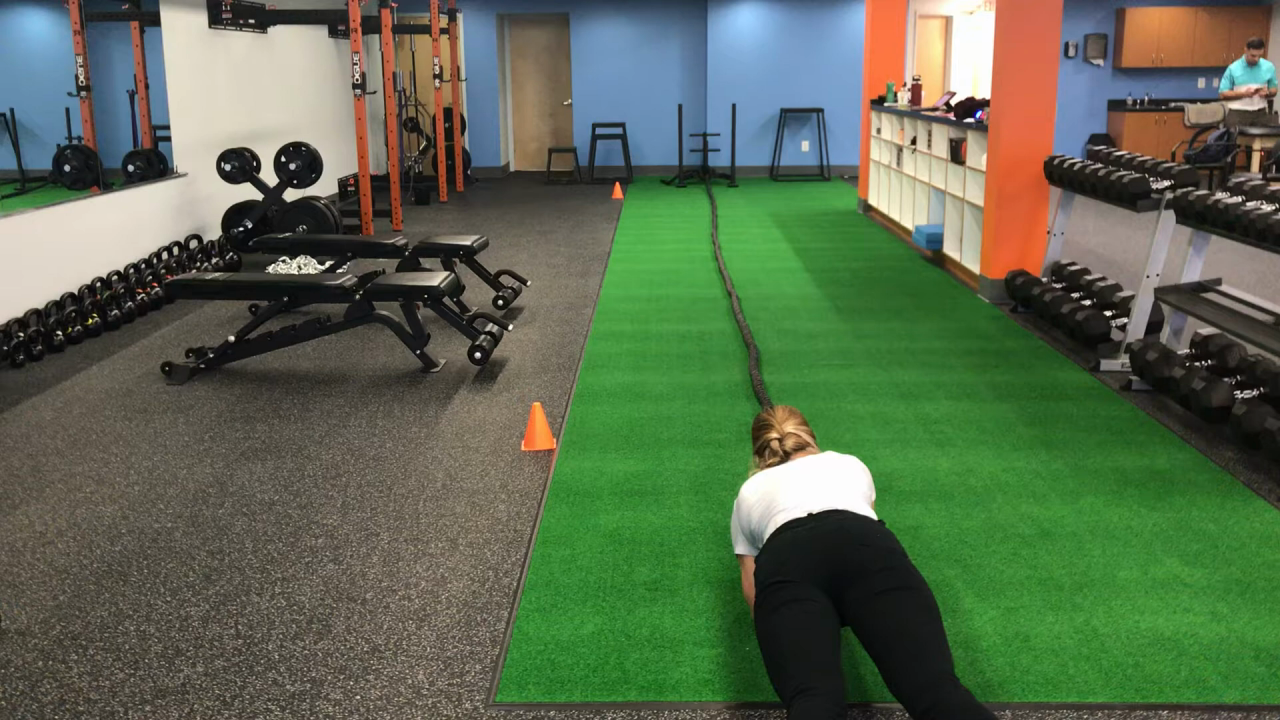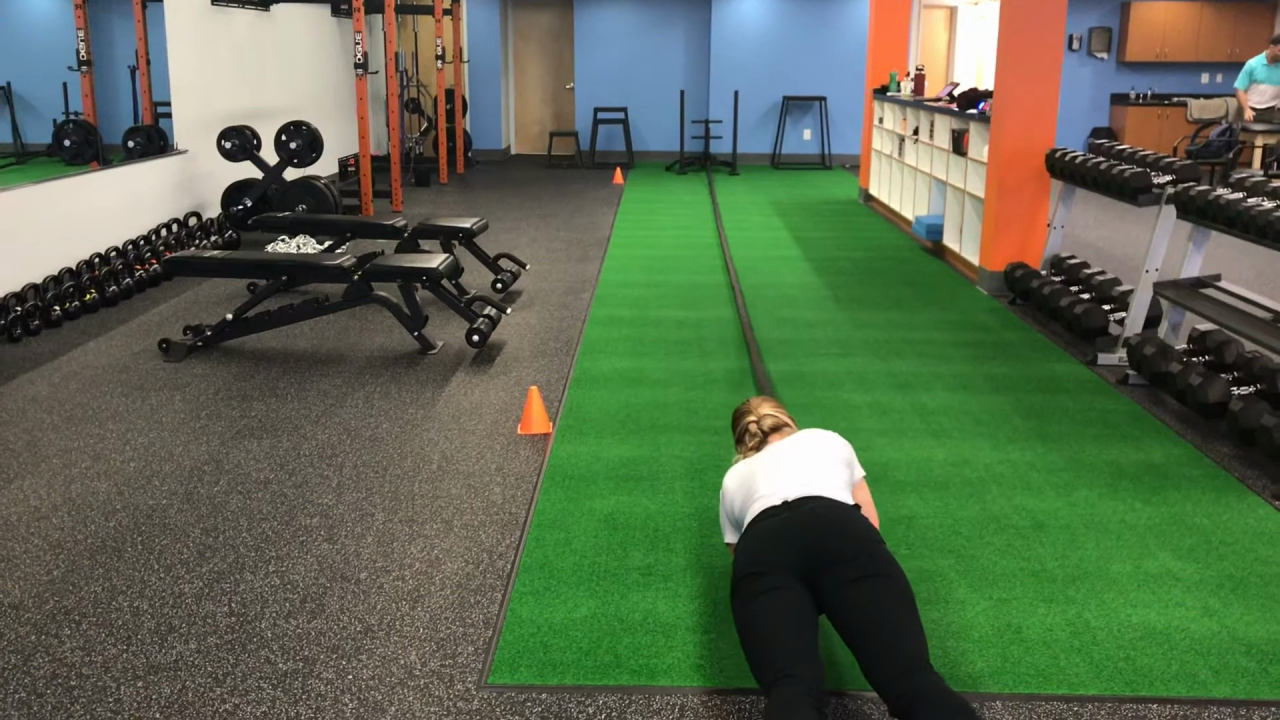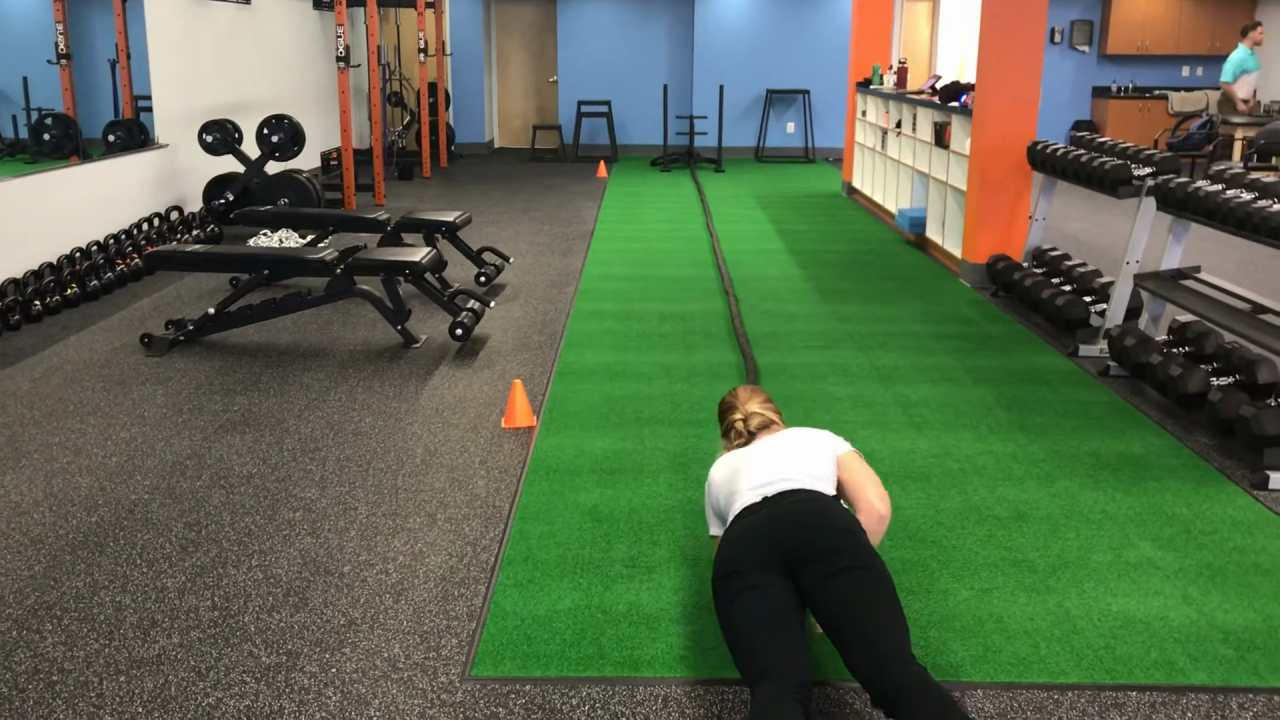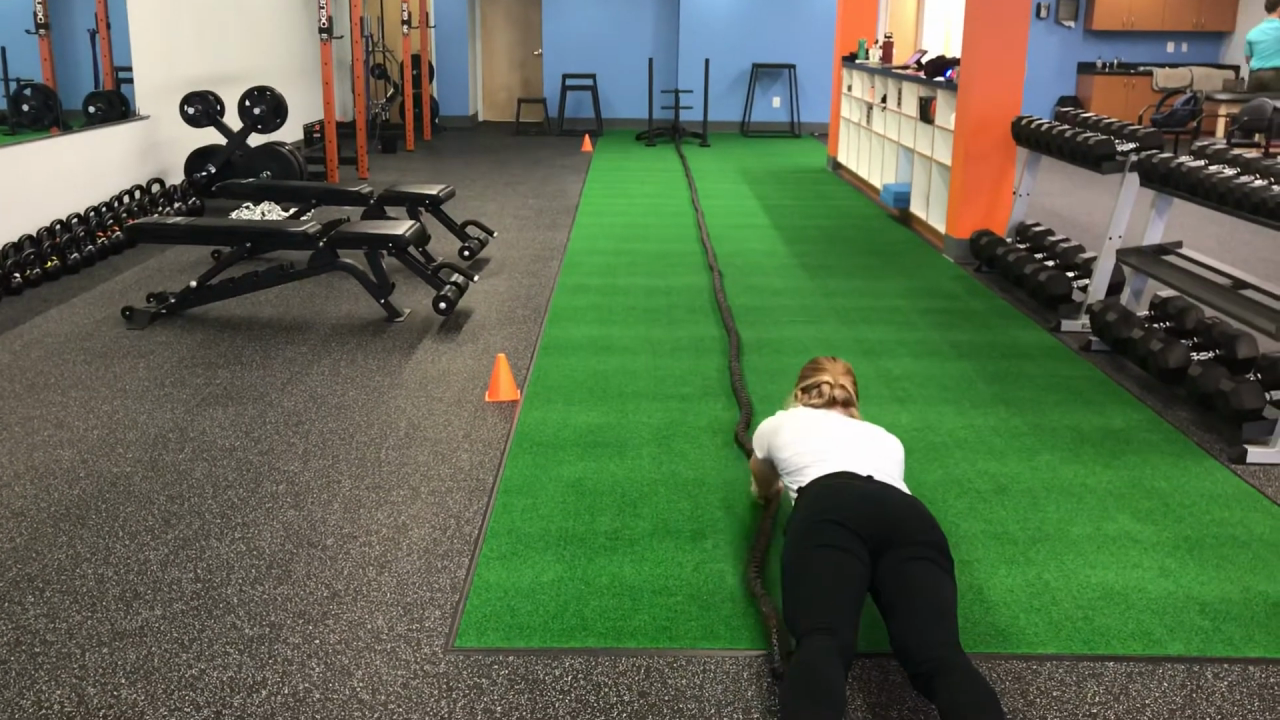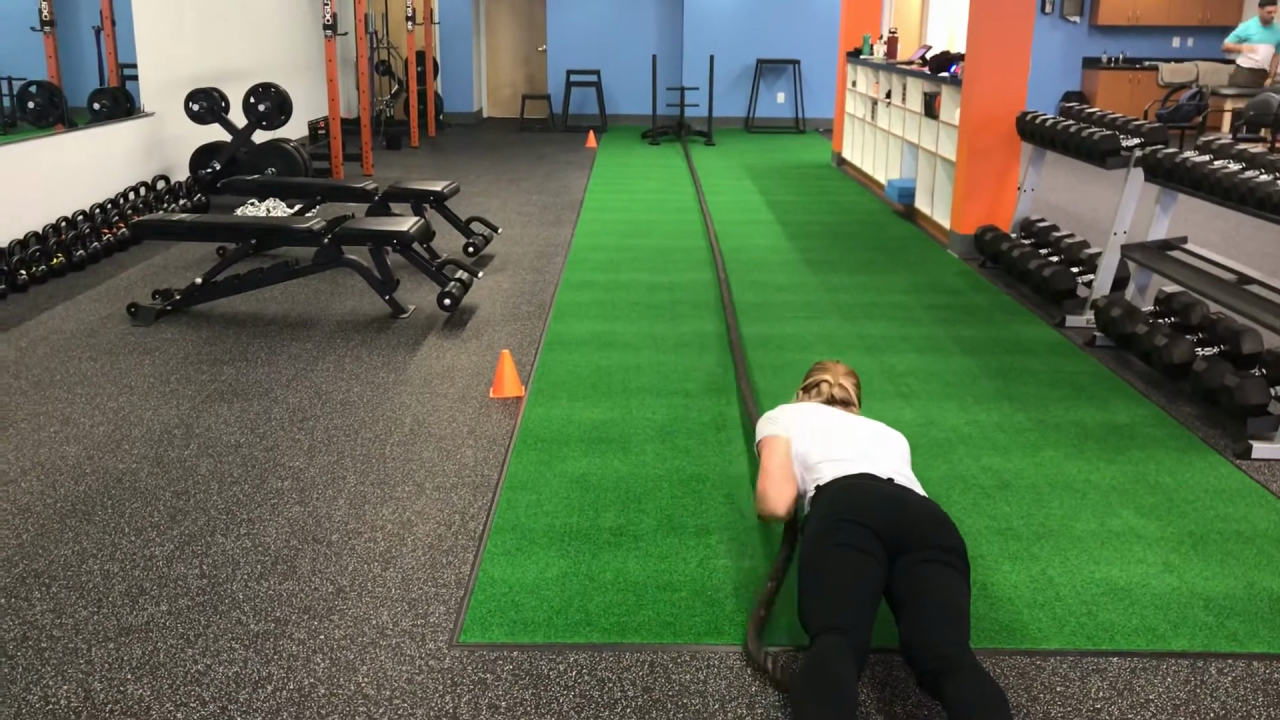
dt=1s
person 1, frame 1
left shoulder: (749, 492)
right shoulder: (849, 463)
left elbow: (753, 590)
left hip: (785, 563)
right hip: (867, 545)
right knee: (935, 688)
person 1, frame 2
left shoulder: (733, 478)
right shoulder: (827, 439)
right elbow: (869, 526)
left hip: (763, 551)
right hip: (842, 533)
left knee: (793, 692)
right knee: (912, 678)
person 1, frame 3
left shoulder: (719, 470)
right shoulder: (820, 438)
right elbow: (876, 508)
left hip: (745, 545)
right hip: (824, 526)
left knee: (778, 688)
right knee: (896, 671)
person 1, frame 4
left shoulder: (779, 424)
right shoulder: (886, 438)
left elbow: (763, 490)
left hip: (829, 514)
right hip: (911, 520)
left knee: (821, 646)
right knee: (938, 655)
person 1, frame 5
left shoulder: (784, 416)
right shoulder: (890, 433)
left elbow: (777, 503)
left hip: (847, 514)
right hip: (928, 522)
left knee: (835, 644)
right knee: (947, 656)
